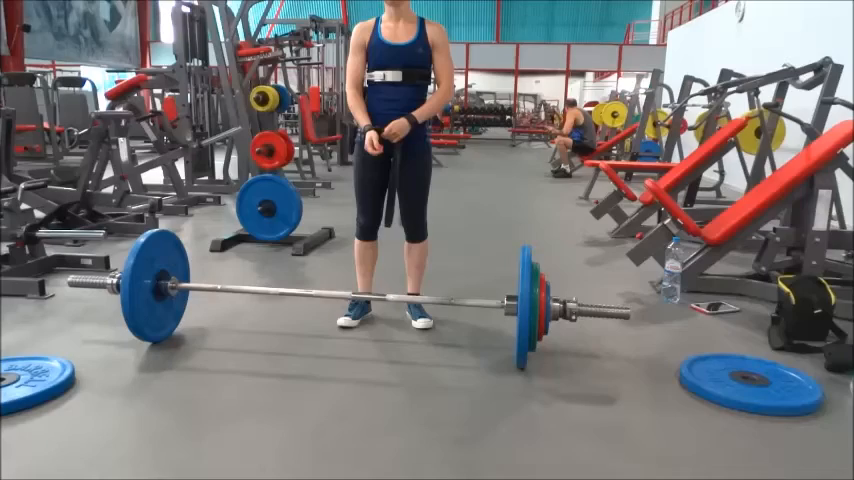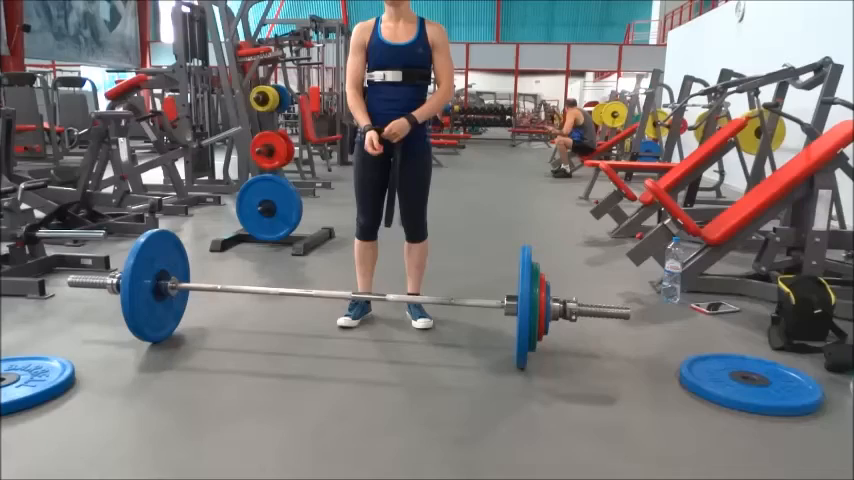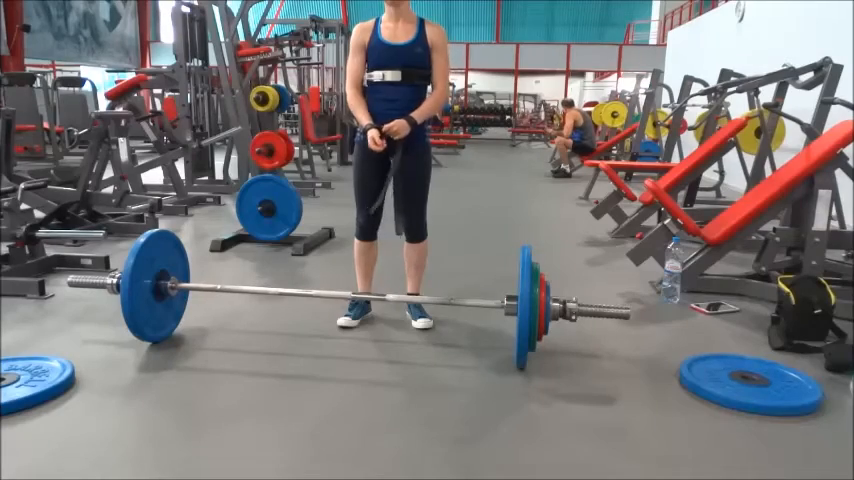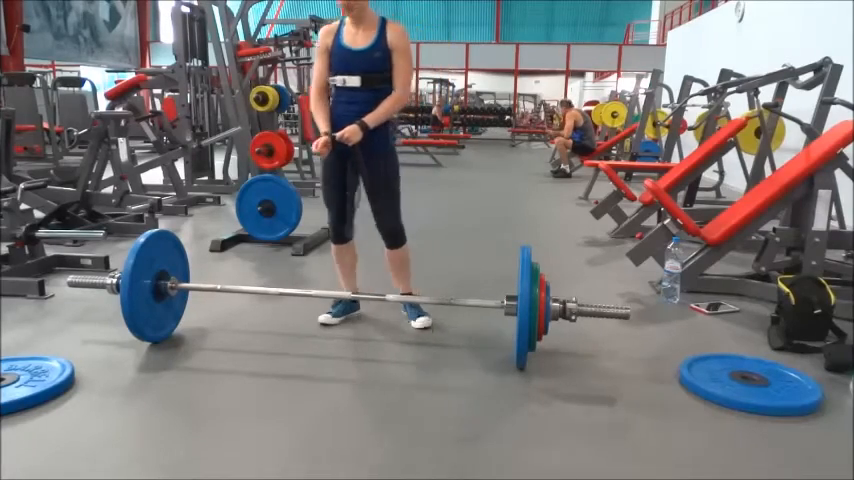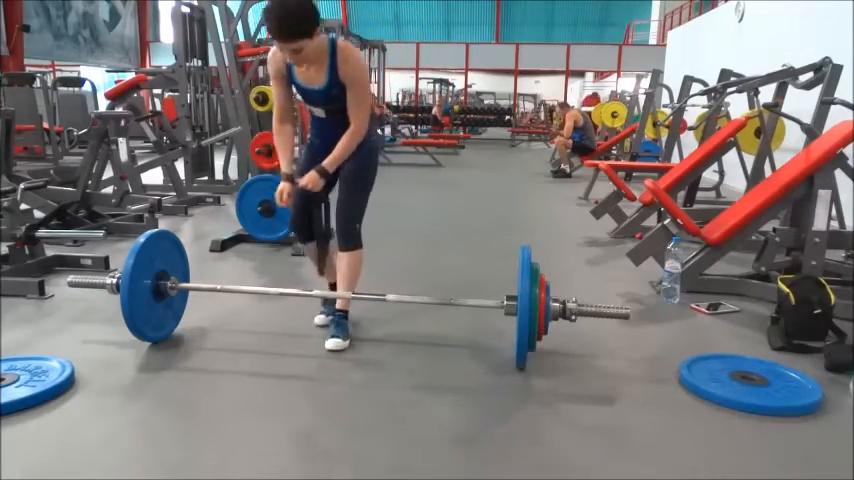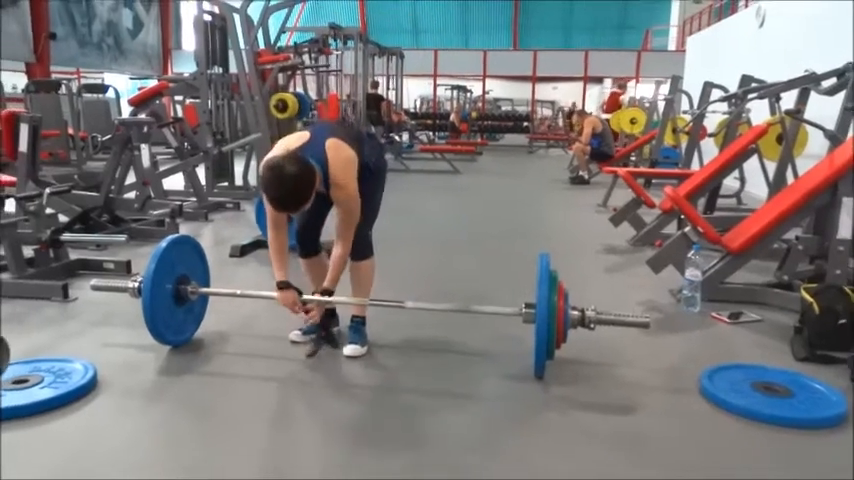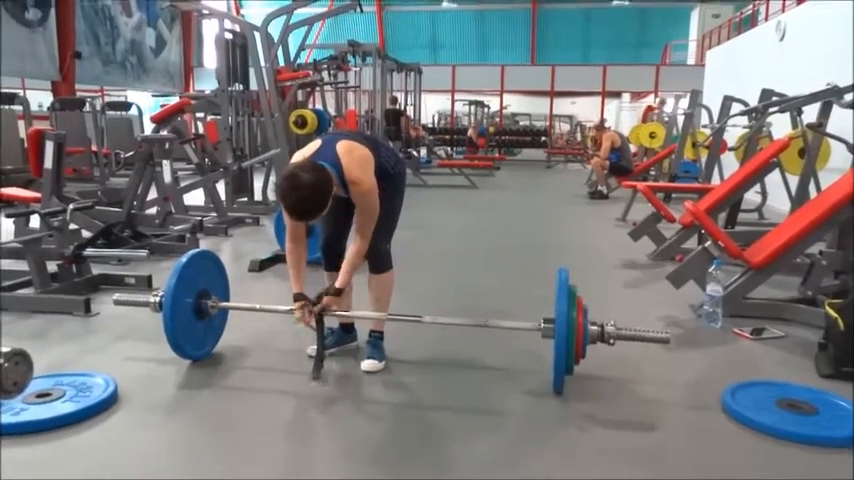
dt=0.7s
person 1, frame 1
left shoulder: (433, 32)
right shoulder: (363, 31)
left elbow: (446, 88)
right elbow: (352, 88)
left wrist: (411, 120)
right wrist: (367, 128)
left hip: (413, 141)
right hip: (371, 139)
left knee: (414, 222)
right knee: (366, 221)
left ankle: (414, 300)
right ankle: (362, 299)
person 1, frame 2
left shoulder: (432, 32)
right shoulder: (364, 31)
left elbow: (446, 88)
right elbow: (352, 88)
left wrist: (411, 120)
right wrist: (367, 128)
left hip: (413, 140)
right hip: (371, 139)
left knee: (414, 222)
right knee: (367, 221)
left ankle: (413, 300)
right ankle: (362, 299)
person 1, frame 3
left shoulder: (432, 33)
right shoulder: (363, 31)
left elbow: (441, 90)
right elbow: (353, 88)
left wrist: (410, 121)
right wrist: (369, 126)
left hip: (413, 139)
right hip: (370, 138)
left knee: (414, 222)
right knee: (366, 220)
left ankle: (413, 300)
right ankle: (362, 298)
person 1, frame 4
left shoulder: (393, 33)
right shoulder: (328, 35)
left elbow: (402, 93)
right elbow: (318, 92)
left wrist: (362, 126)
right wrist: (325, 132)
left hip: (375, 140)
right hip: (337, 140)
left knee: (389, 224)
right knee: (338, 223)
left ankle: (407, 297)
right ankle: (349, 296)
person 1, frame 5
left shoulder: (347, 59)
right shoulder: (277, 59)
left elbow: (359, 125)
right elbow: (282, 120)
left wrist: (323, 172)
right wrist: (286, 174)
left hip: (357, 147)
right hip: (319, 143)
left knee: (347, 227)
right knee: (301, 222)
left ankle: (341, 314)
right ankle: (333, 289)
person 1, frame 6
left shoulder: (342, 180)
right shoulder: (271, 169)
left elbow: (343, 242)
right elbow: (276, 230)
left wrist: (325, 294)
right wrist: (283, 284)
left hip: (367, 164)
right hip: (317, 159)
left knee: (358, 238)
right knee: (304, 235)
left ankle: (358, 322)
right ankle: (328, 315)
person 1, frame 7
left shoulder: (360, 181)
right shoulder: (294, 181)
left elbow: (362, 239)
right elbow: (295, 242)
left wrist: (337, 290)
right wrist: (298, 295)
left hip: (384, 174)
right hip: (338, 174)
left knee: (376, 249)
right knee: (330, 248)
left ankle: (376, 337)
right ankle: (345, 329)
